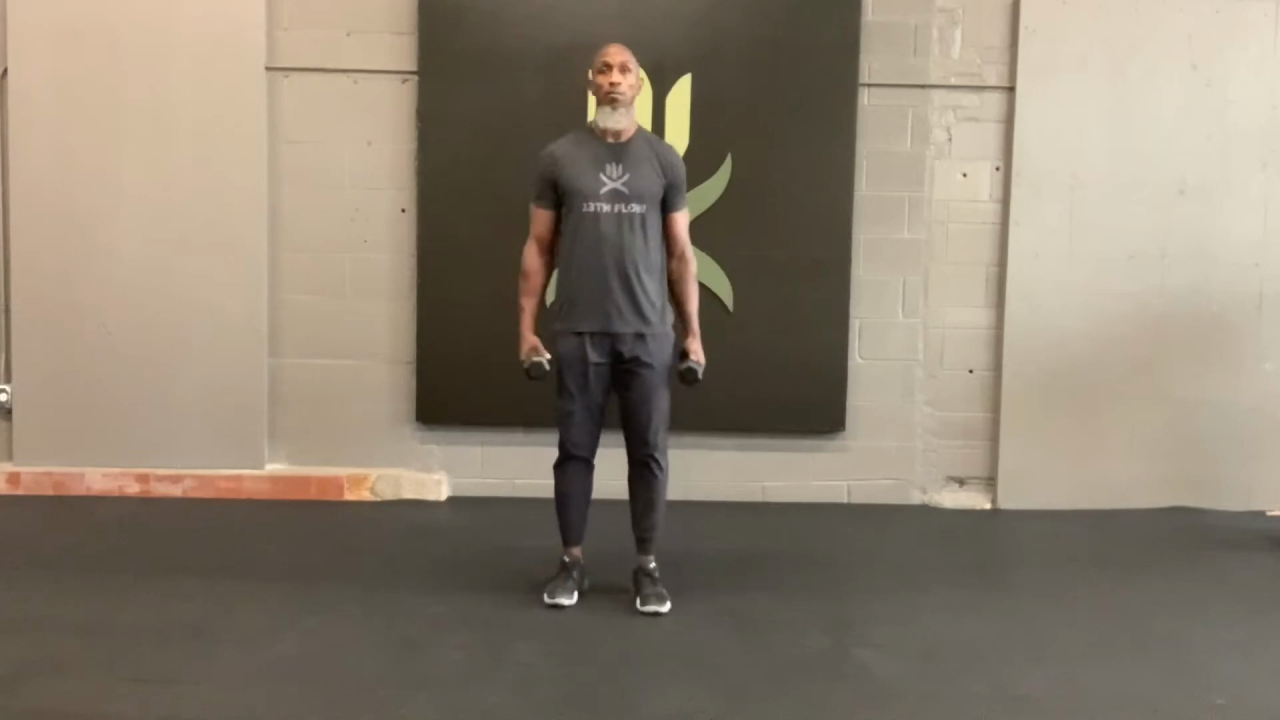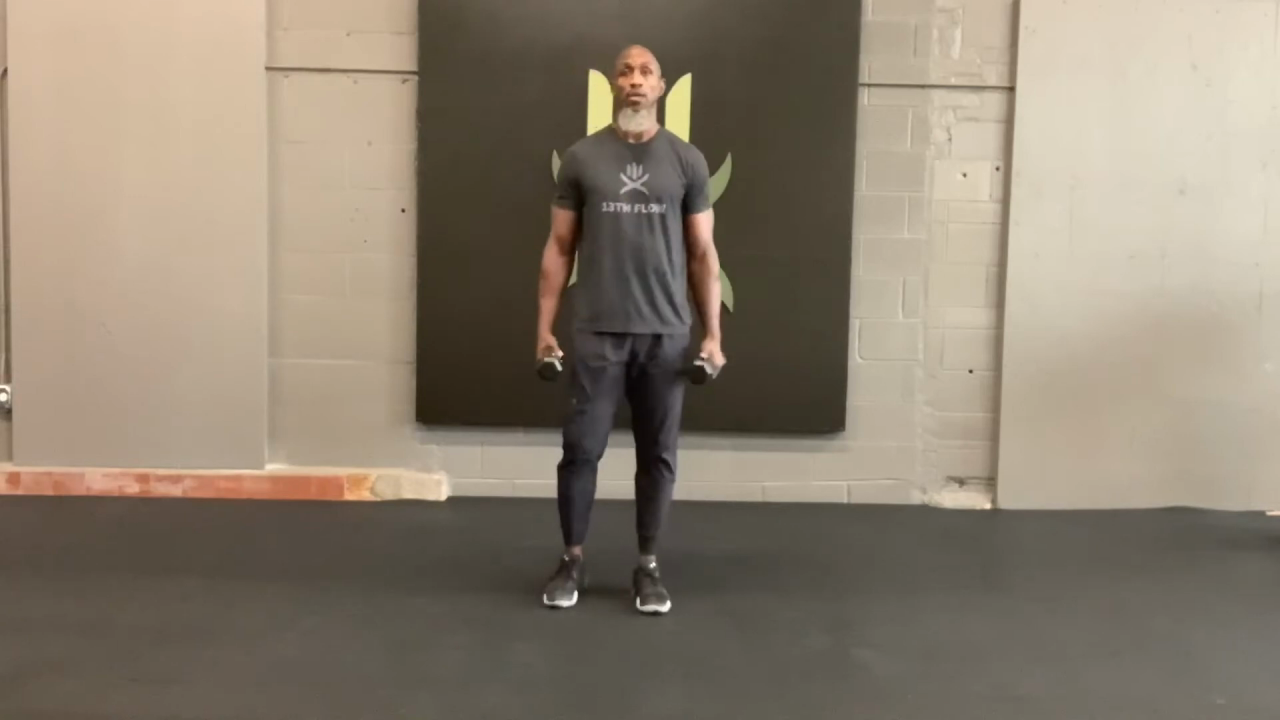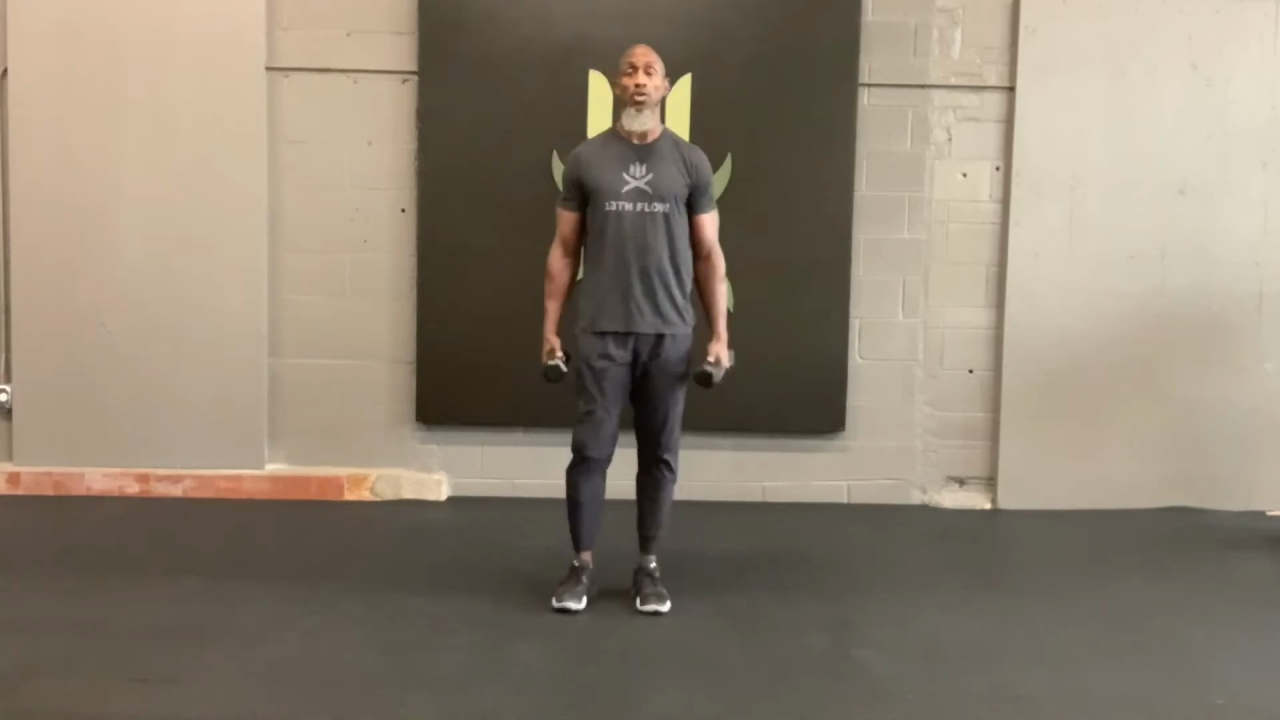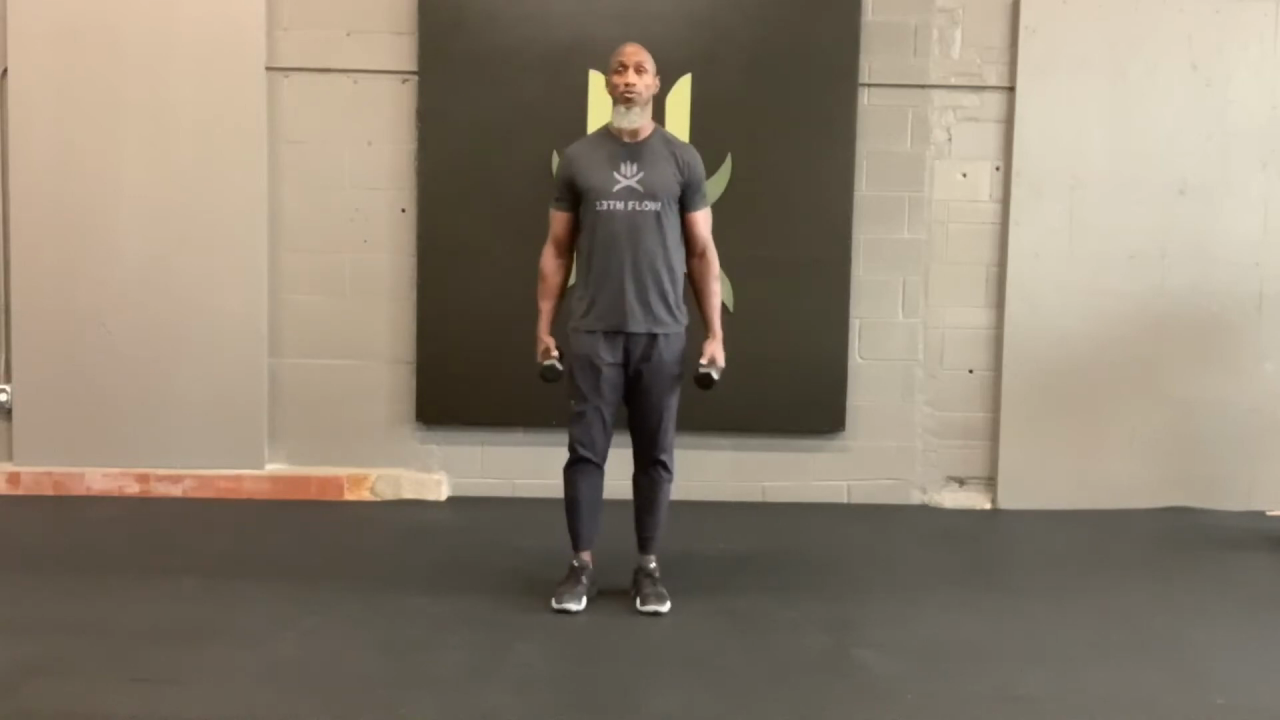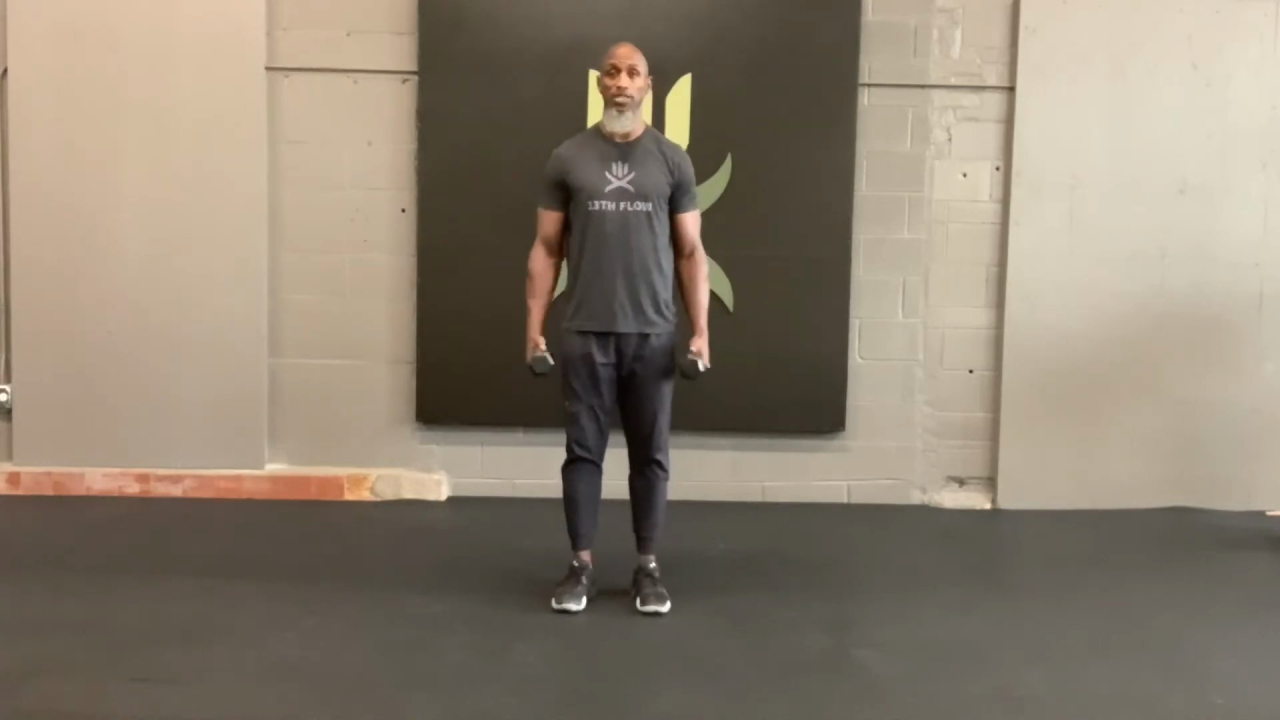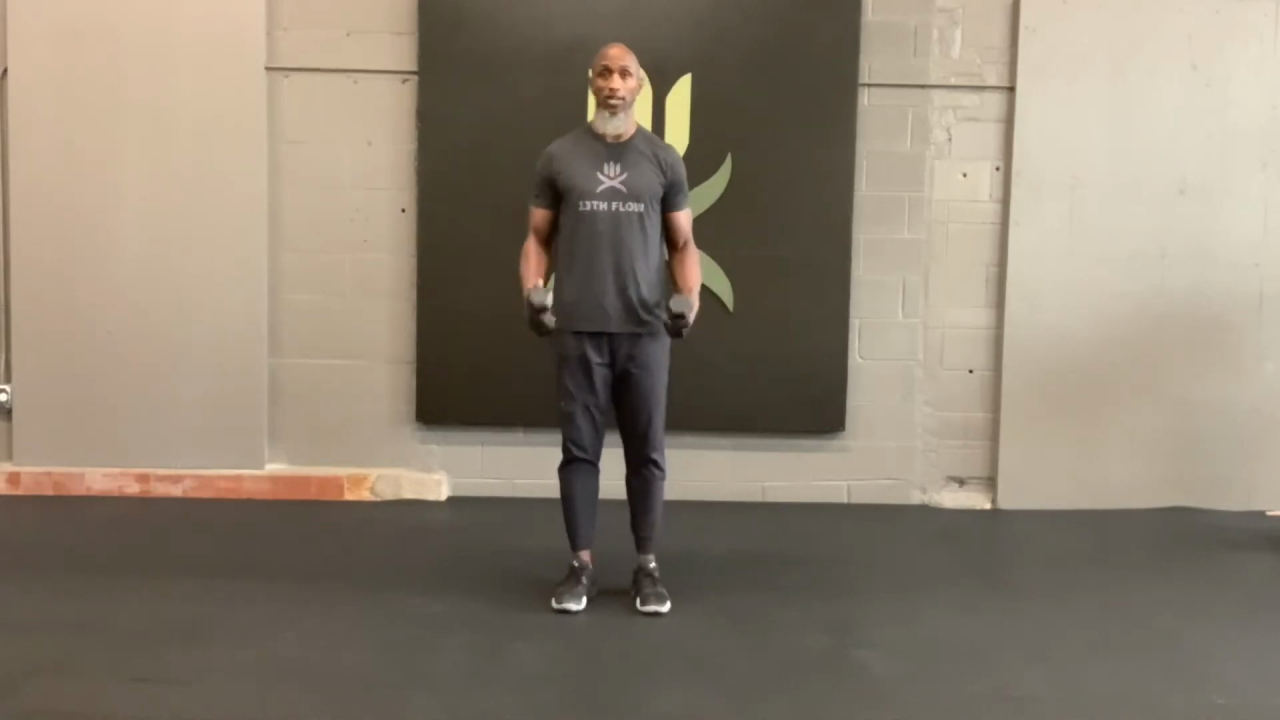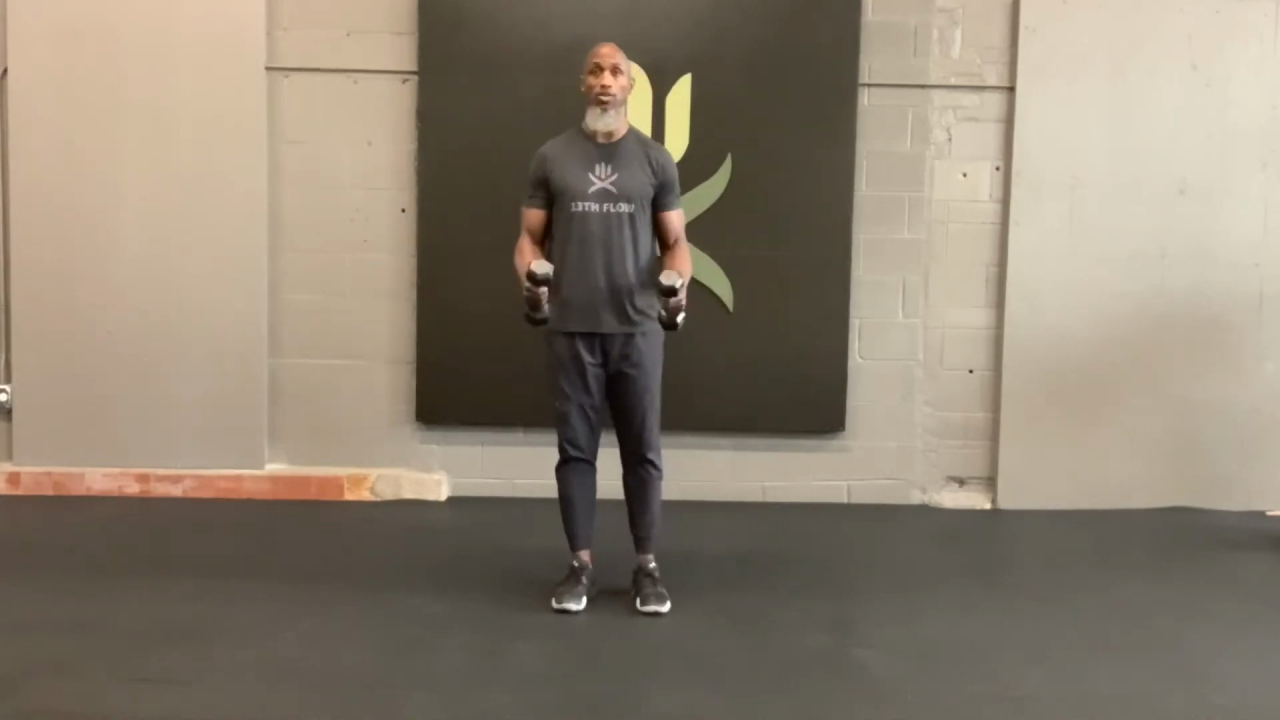
dt=0.3s
person 1, frame 1
left shoulder: (664, 160)
right shoulder: (559, 157)
left elbow: (680, 251)
right elbow: (538, 248)
left wrist: (692, 332)
right wrist: (527, 326)
left hip: (648, 333)
right hip: (578, 332)
left knee: (649, 453)
right knee: (575, 450)
left ankle: (646, 565)
right ankle: (572, 561)
person 1, frame 2
left shoulder: (687, 160)
right shoulder: (582, 157)
left elbow: (703, 253)
right elbow: (559, 247)
left wrist: (713, 335)
right wrist: (544, 326)
left hip: (665, 333)
right hip: (597, 331)
left knee: (658, 454)
right knee: (580, 449)
left ankle: (647, 565)
right ankle: (572, 558)
person 1, frame 3
left shoulder: (690, 161)
right shoulder: (586, 158)
left elbow: (709, 253)
right elbow: (565, 250)
left wrist: (720, 334)
right wrist: (550, 327)
left hip: (669, 333)
right hip: (601, 332)
left knee: (659, 454)
right knee: (590, 450)
left ankle: (647, 566)
right ankle: (582, 564)
person 1, frame 4
left shoulder: (682, 159)
right shoulder: (577, 158)
left elbow: (702, 251)
right elbow: (557, 250)
left wrist: (715, 333)
right wrist: (543, 326)
left hip: (661, 332)
right hip: (593, 331)
left knee: (655, 454)
right knee: (585, 451)
left ankle: (648, 566)
right ankle: (582, 565)
person 1, frame 5
left shoulder: (672, 160)
right shoulder: (568, 157)
left elbow: (690, 251)
right elbow: (546, 247)
left wrist: (700, 329)
right wrist: (534, 325)
left hip: (653, 333)
right hip: (585, 332)
left knee: (650, 453)
right knee: (583, 450)
left ankle: (647, 566)
right ankle: (581, 564)
person 1, frame 6
left shoulder: (663, 159)
right shoulder: (559, 156)
left elbow: (682, 243)
right elbow: (538, 237)
left wrist: (689, 295)
right wrist: (531, 287)
left hip: (643, 330)
right hip: (578, 330)
left knee: (646, 451)
right knee: (579, 449)
left ankle: (647, 565)
right ankle: (581, 564)
person 1, frame 7
left shoulder: (655, 159)
right shoulder: (552, 157)
left elbow: (674, 240)
right elbow: (531, 236)
left wrist: (679, 280)
right wrist: (529, 276)
left hip: (637, 328)
right hip: (571, 328)
left knee: (642, 450)
right knee: (575, 448)
left ankle: (646, 565)
right ankle: (580, 564)
